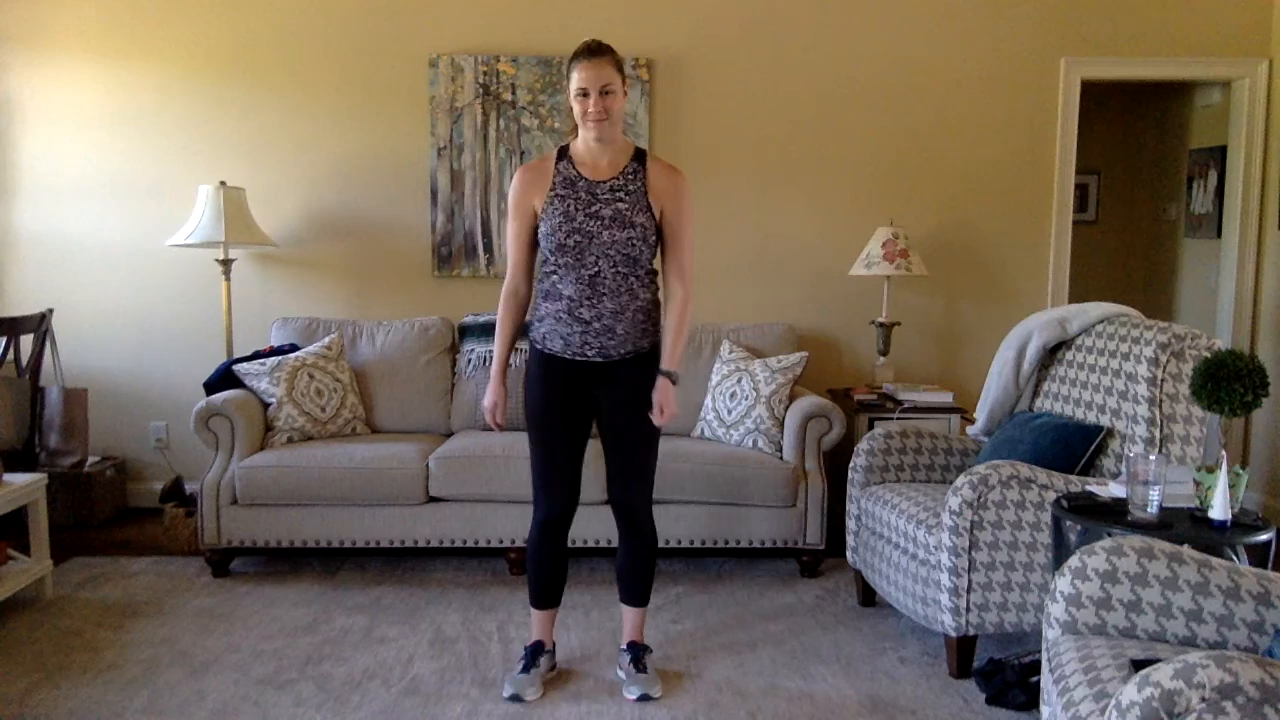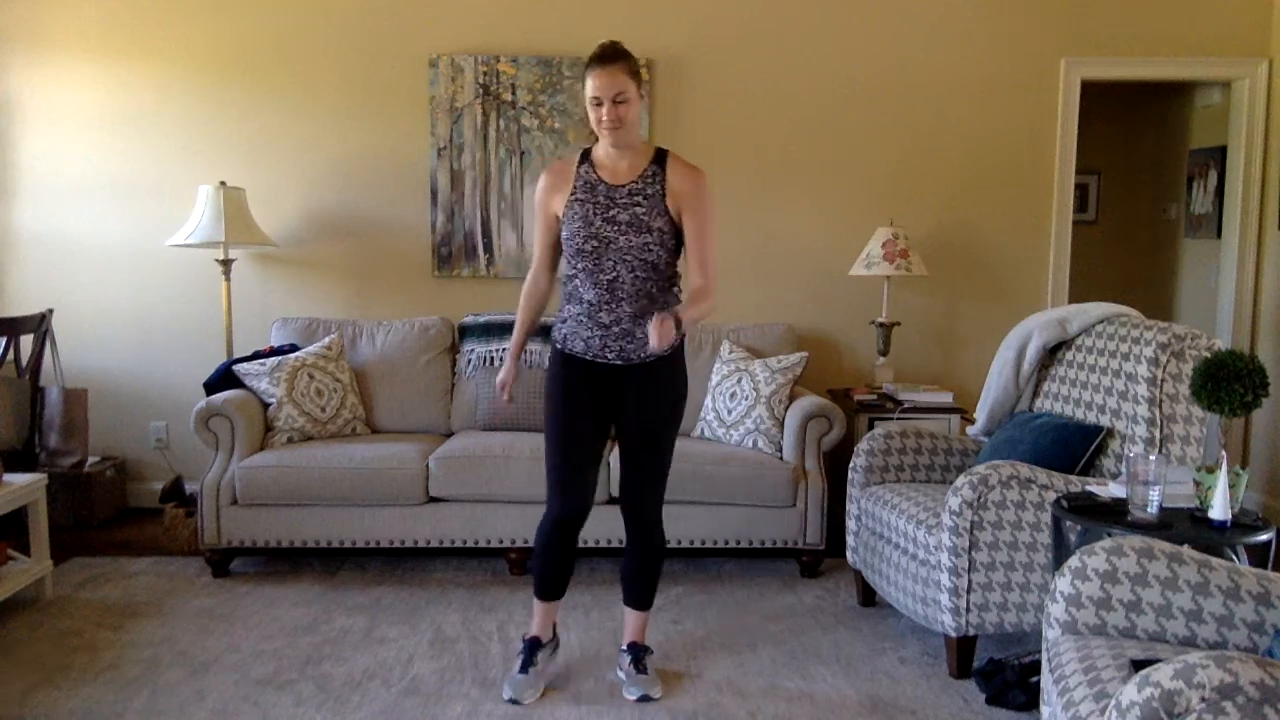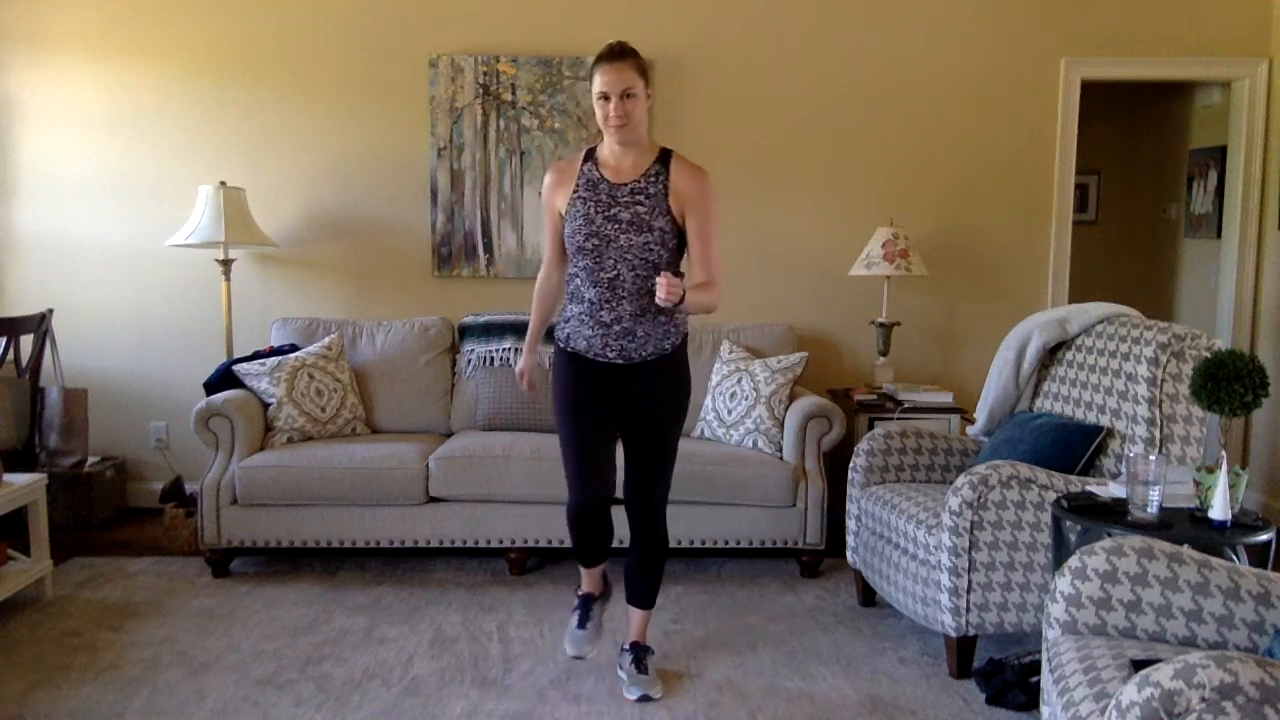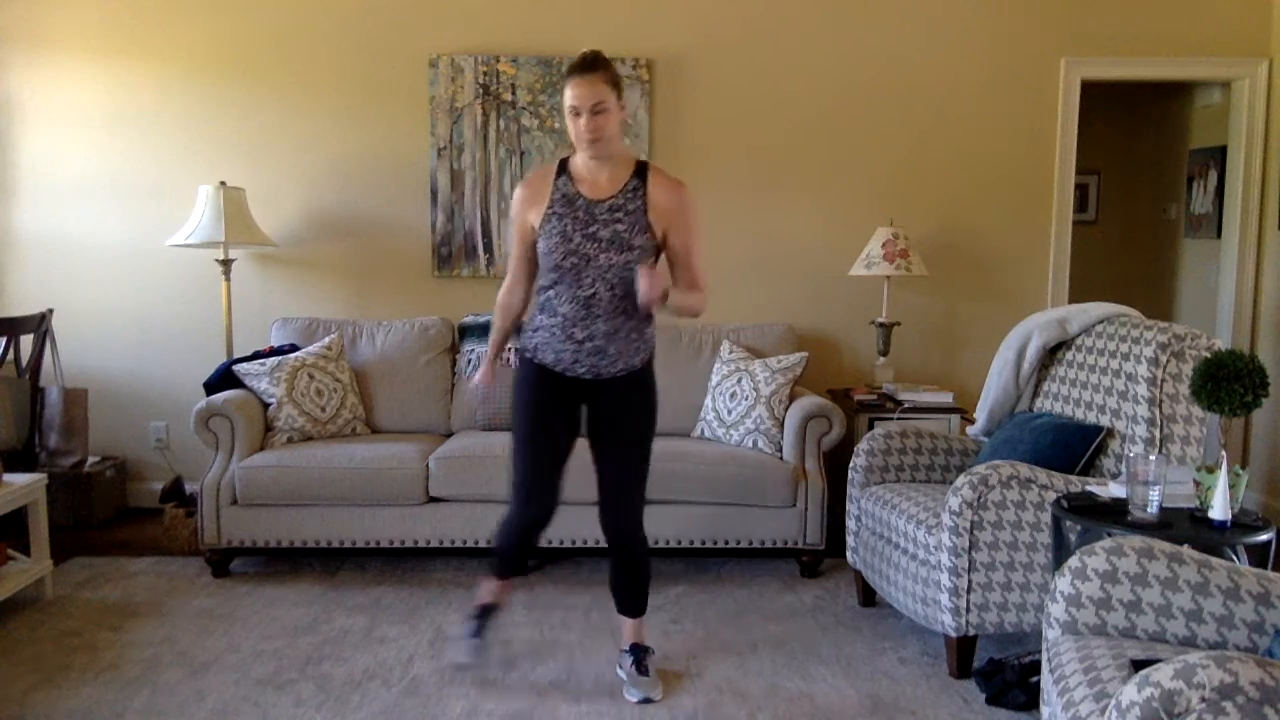
dt=0.4s
person 1, frame 1
left shoulder: (663, 180)
right shoulder: (533, 178)
left elbow: (679, 286)
right elbow: (516, 281)
left wrist: (667, 374)
right wrist: (497, 372)
left hip: (632, 368)
right hip: (555, 365)
left knee: (633, 506)
right knee: (551, 508)
left ankle: (634, 646)
right ankle: (540, 645)
person 1, frame 2
left shoulder: (683, 180)
right shoulder: (557, 180)
left elbow: (704, 289)
right elbow: (541, 274)
left wrist: (675, 319)
right wrist: (513, 352)
left hip: (654, 369)
right hip: (576, 363)
left knee: (643, 508)
right knee: (565, 505)
left ankle: (634, 647)
right ankle: (540, 639)
person 1, frame 3
left shoulder: (687, 180)
right shoulder: (562, 178)
left elbow: (711, 295)
left wrist: (680, 294)
right wrist: (530, 344)
left hip: (657, 366)
right hip: (580, 360)
left knee: (646, 506)
right knee: (588, 493)
left ankle: (636, 646)
right ankle: (590, 588)
person 1, frame 4
left shoulder: (664, 194)
right shoulder: (534, 195)
left elbow: (694, 298)
right elbow: (516, 282)
left wrist: (662, 292)
right wrist: (487, 359)
left hip: (627, 379)
right hip: (547, 371)
left knee: (622, 521)
right knee: (532, 506)
left ankle: (633, 647)
right ankle: (491, 597)
